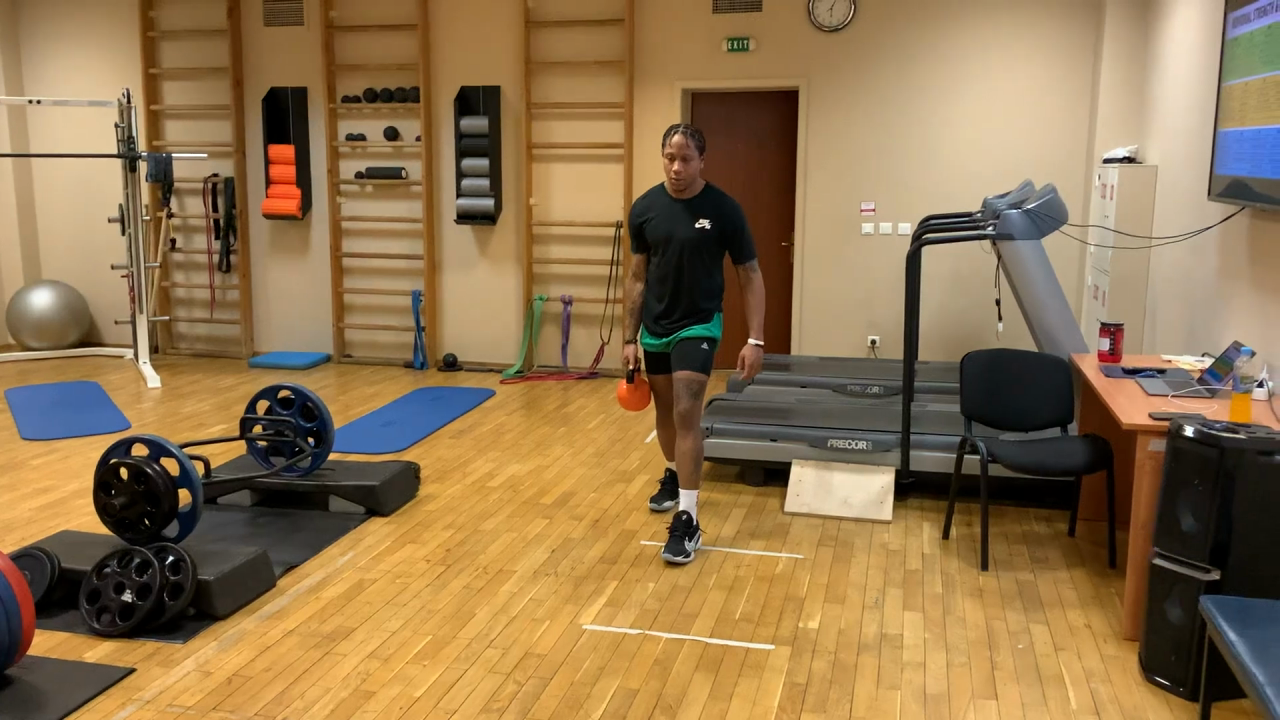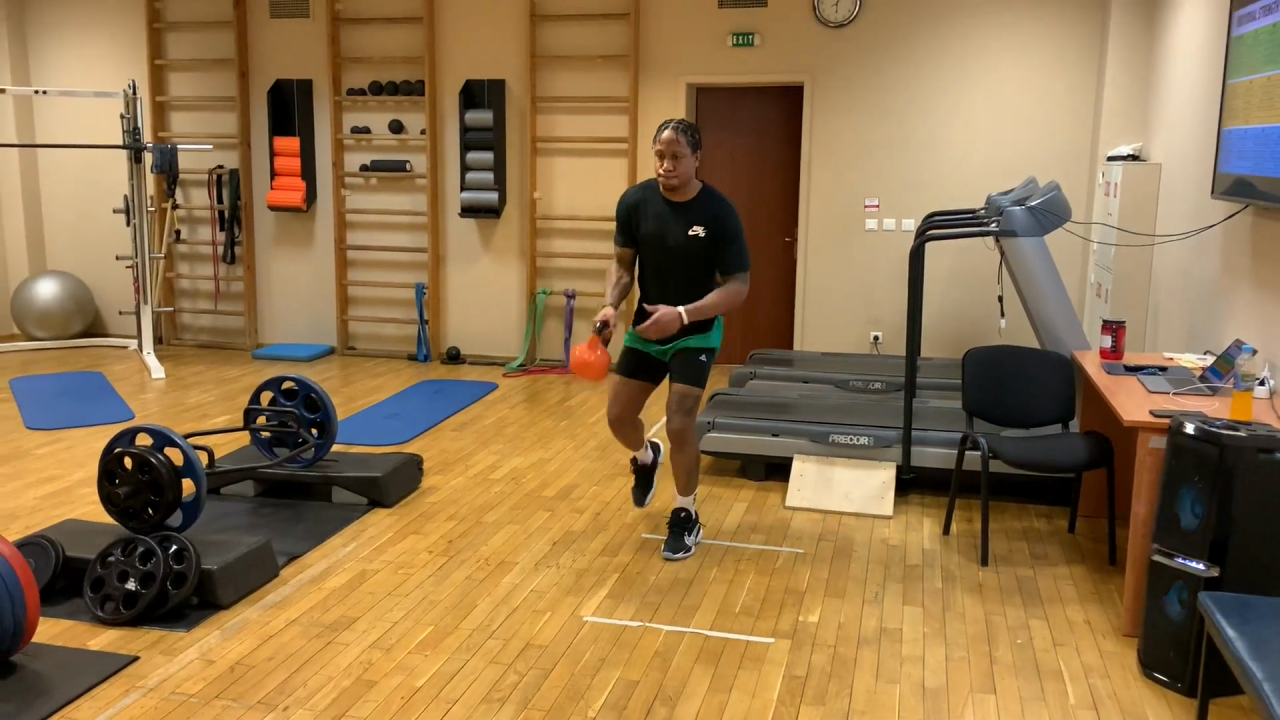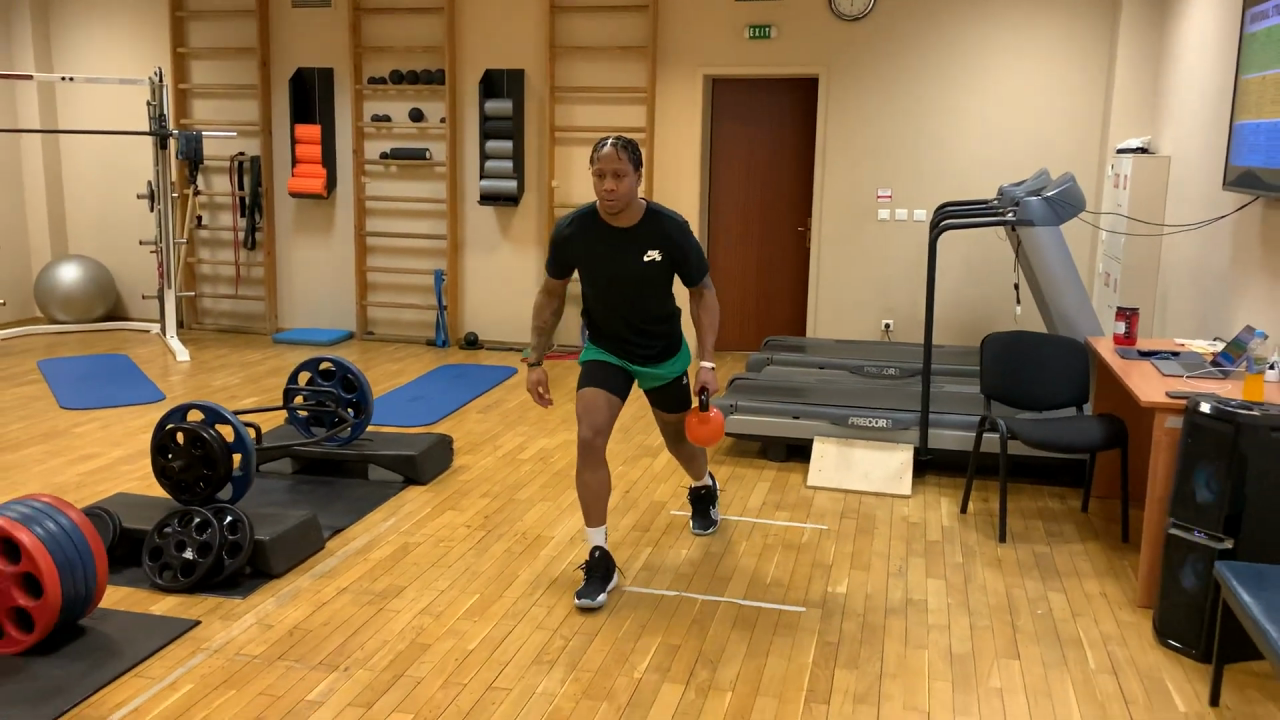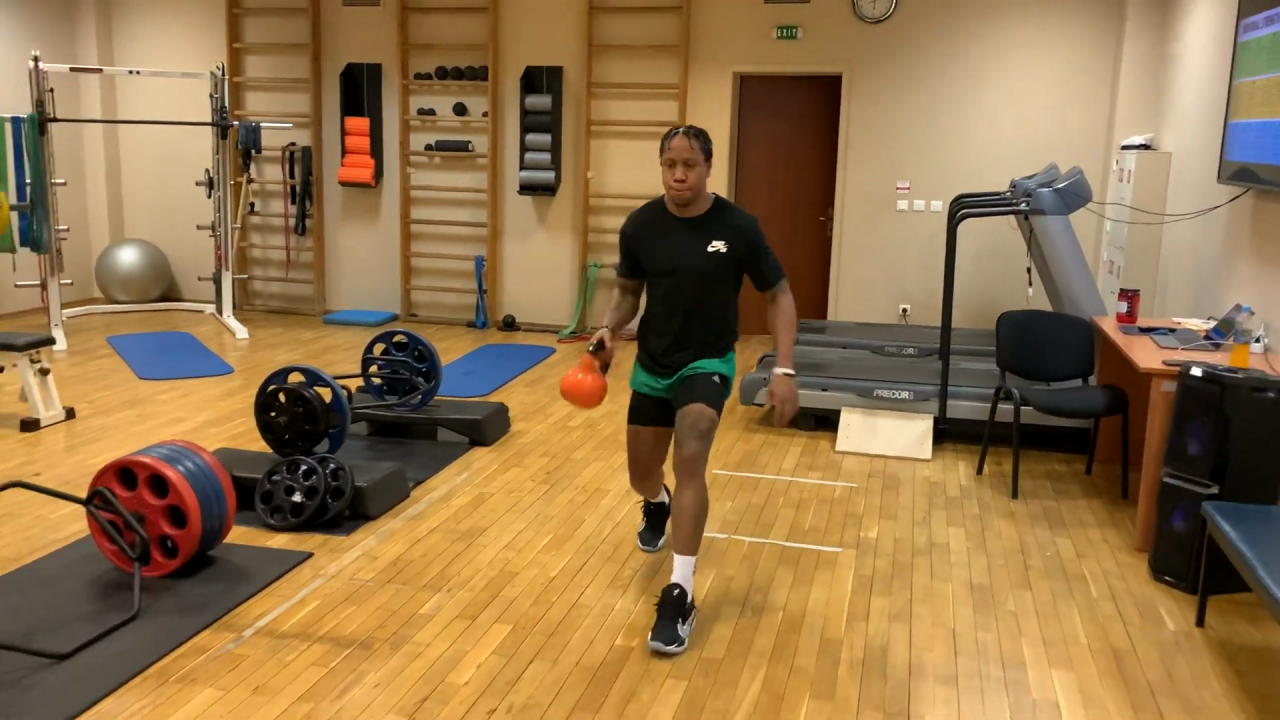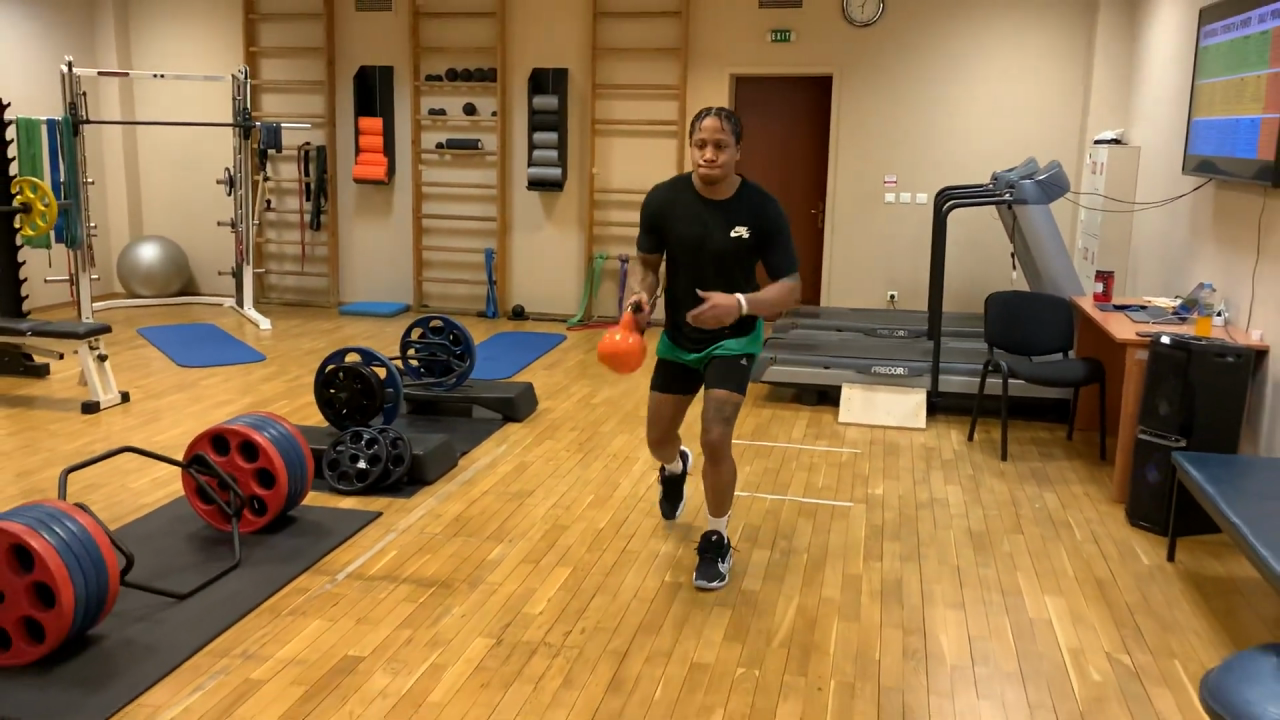
dt=1s
person 1, frame 1
left shoulder: (723, 209)
right shoulder: (644, 208)
left elbow: (750, 275)
right elbow: (638, 276)
left wrist: (755, 339)
right wrist: (630, 337)
left hip: (698, 326)
right hip: (654, 327)
left knee: (686, 414)
right knee: (664, 411)
left ankle: (687, 520)
right ankle: (673, 477)
person 1, frame 2
left shoulder: (720, 213)
right shoulder: (634, 201)
left elbow: (737, 287)
right elbow: (622, 261)
left wrist: (680, 314)
right wrist: (611, 304)
left hip: (695, 332)
right hip: (645, 329)
left knee: (679, 425)
right knee: (619, 415)
left ankle: (686, 517)
right ankle: (647, 456)
person 1, frame 3
left shoulder: (670, 229)
right shoulder: (571, 230)
left elbow: (703, 291)
right elbow: (551, 293)
left wrist: (706, 361)
right wrist: (535, 360)
left hip: (663, 352)
right hip: (604, 350)
left knee: (680, 440)
right knee: (588, 441)
left ankle: (704, 488)
right ankle: (599, 559)
person 1, frame 4
left shoulder: (738, 227)
right shoulder: (640, 225)
left elbow: (778, 294)
left wrist: (784, 368)
right wrist: (607, 330)
left hip: (708, 362)
right hip: (652, 364)
left knee: (690, 459)
right knee: (640, 474)
left ankle: (679, 594)
right ankle: (657, 506)
person 1, frame 5
left shoulder: (763, 209)
right shoulder: (663, 199)
left elbow: (789, 289)
right elbow: (645, 262)
left wrist: (739, 303)
right wrist: (638, 294)
left hip: (733, 338)
right hip: (678, 337)
left knee: (715, 440)
right knee: (658, 437)
left ankle: (716, 539)
right ankle: (674, 465)
